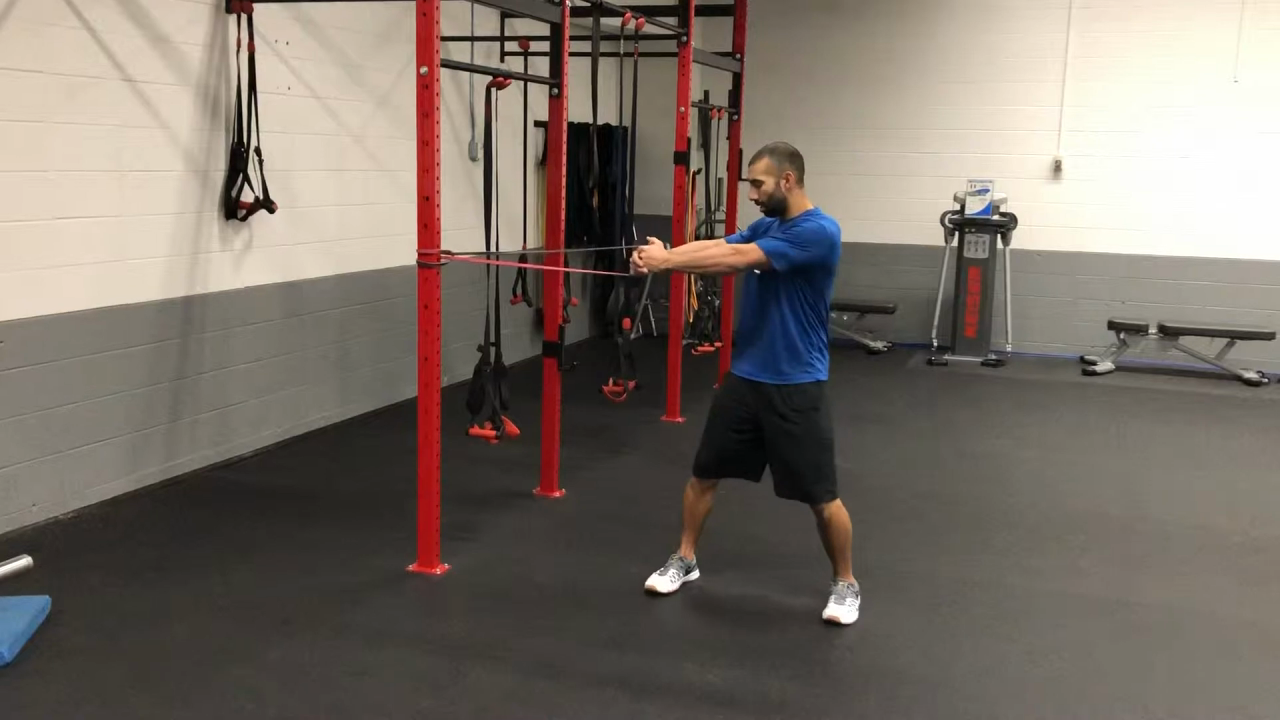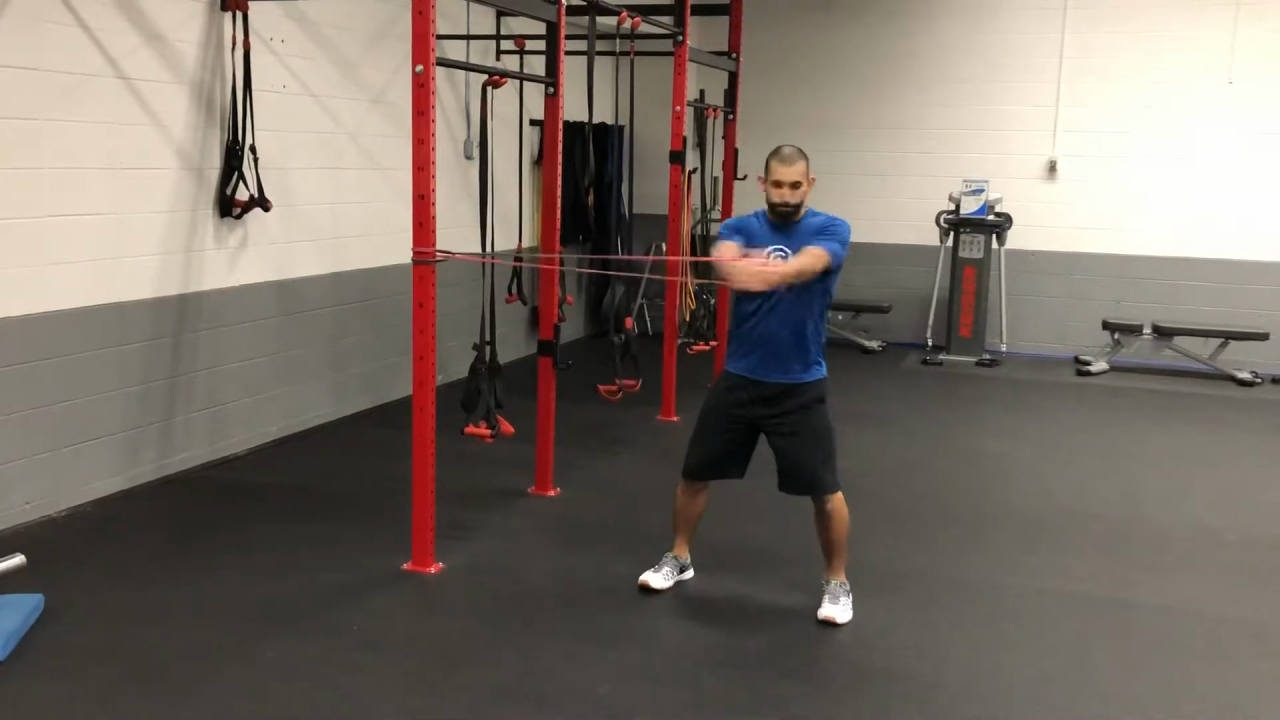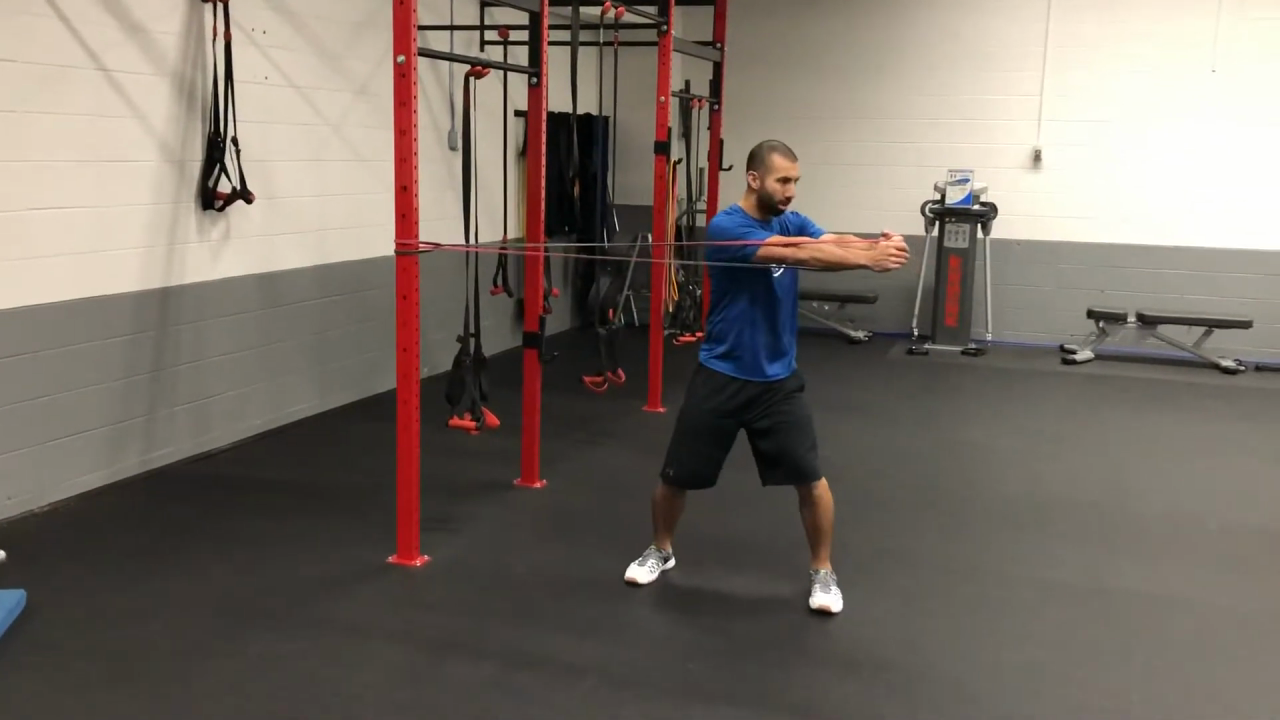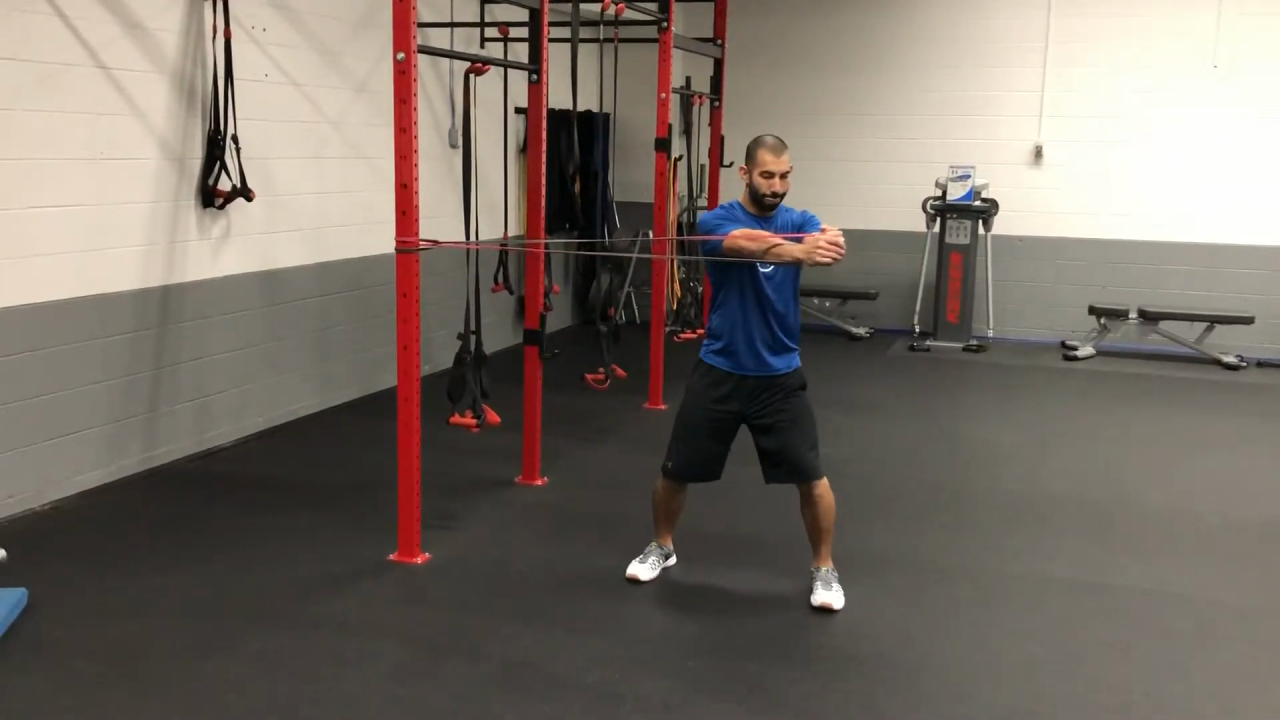
dt=1s
person 1, frame 1
left shoulder: (819, 232)
right shoulder: (765, 226)
left elbow: (739, 260)
right elbow: (715, 246)
left wrist: (667, 262)
right wrist: (663, 254)
left hip: (796, 385)
right hip: (743, 375)
left knee: (821, 497)
right knee: (704, 474)
left ankle: (844, 584)
right ankle: (684, 560)
person 1, frame 2
left shoulder: (830, 228)
right shoulder: (742, 227)
left elbow: (808, 264)
right elbow: (726, 255)
left wrist: (769, 274)
right wrist: (736, 269)
left hip: (801, 384)
right hip: (741, 377)
left knee: (824, 490)
right knee: (696, 474)
left ankle: (837, 582)
right ankle: (678, 559)
person 1, frame 3
left shoulder: (793, 222)
right shoulder: (726, 227)
left elbow: (832, 242)
right elbow: (797, 255)
left wrist: (876, 245)
right wrist: (868, 259)
left hip: (779, 378)
right hip: (721, 377)
left knee: (811, 479)
right knee: (676, 476)
left ankle: (822, 571)
right ankle: (660, 550)
person 1, frame 4
left shoulder: (800, 221)
right shoulder: (717, 222)
left elbow: (820, 244)
right elbow: (754, 245)
left wrist: (829, 244)
right wrist: (802, 251)
left hip: (779, 375)
right hip: (719, 371)
left knee: (811, 478)
right knee: (675, 471)
left ankle: (823, 568)
right ankle: (661, 547)
